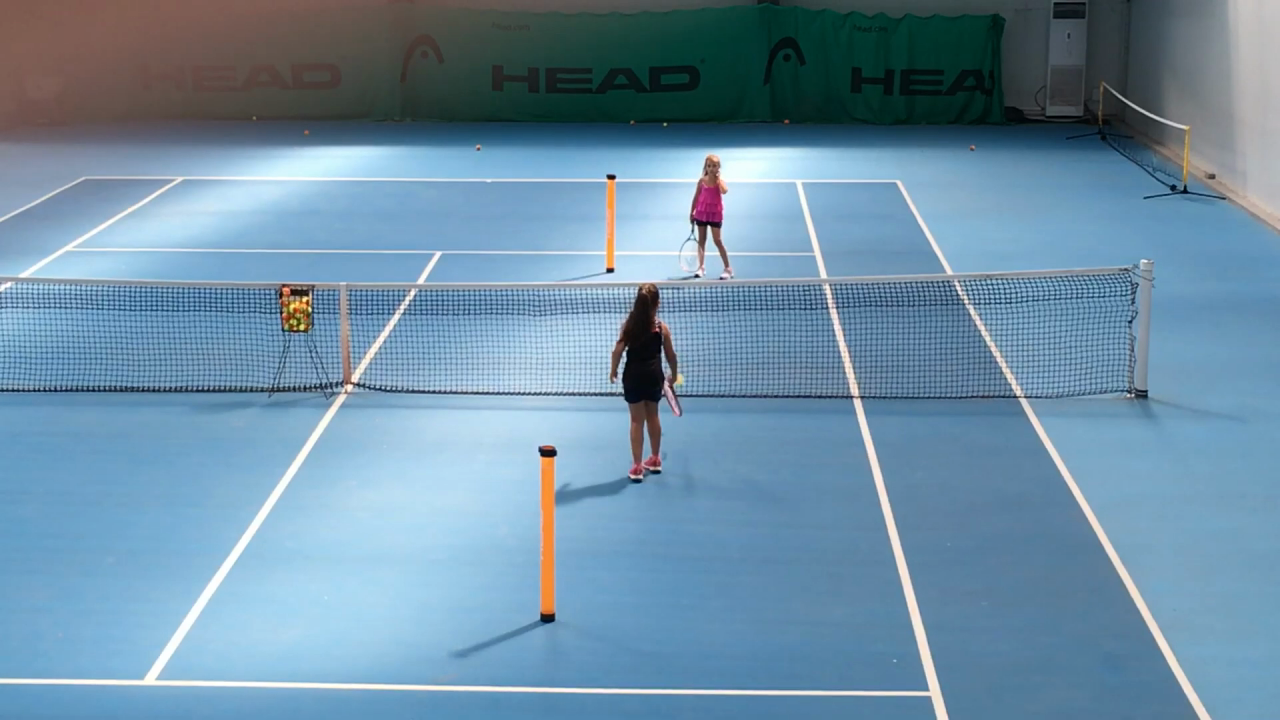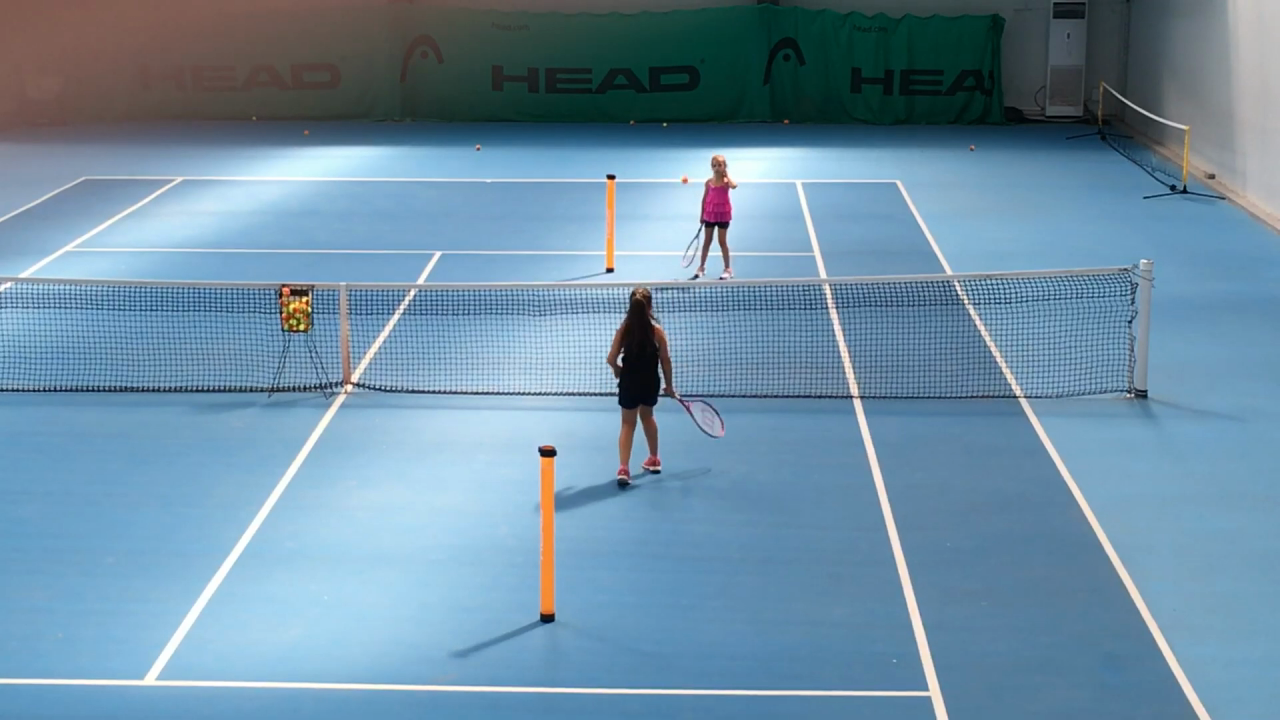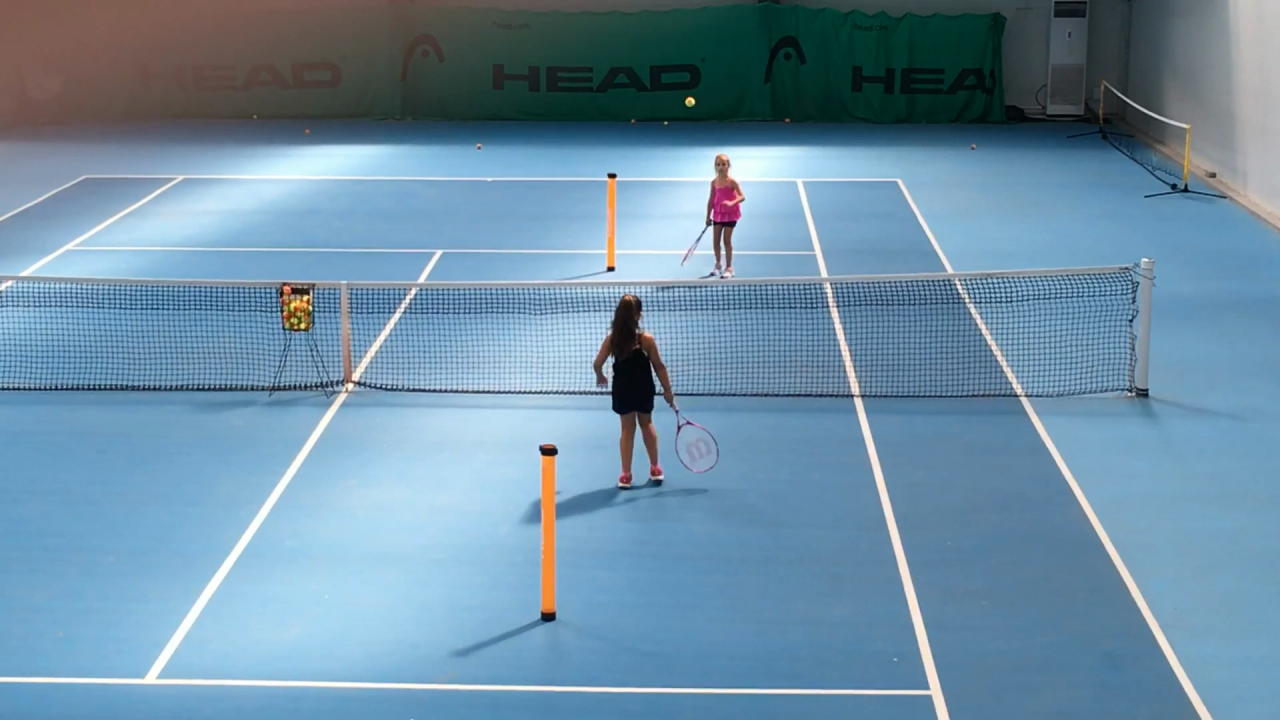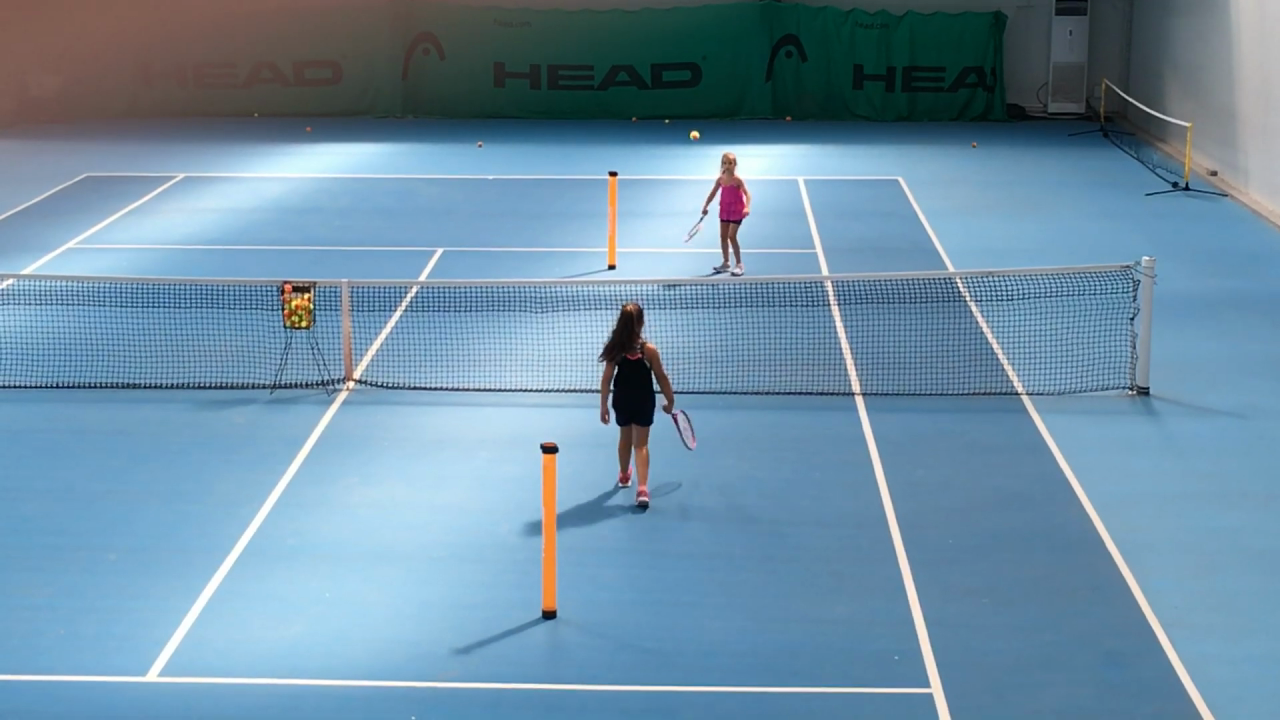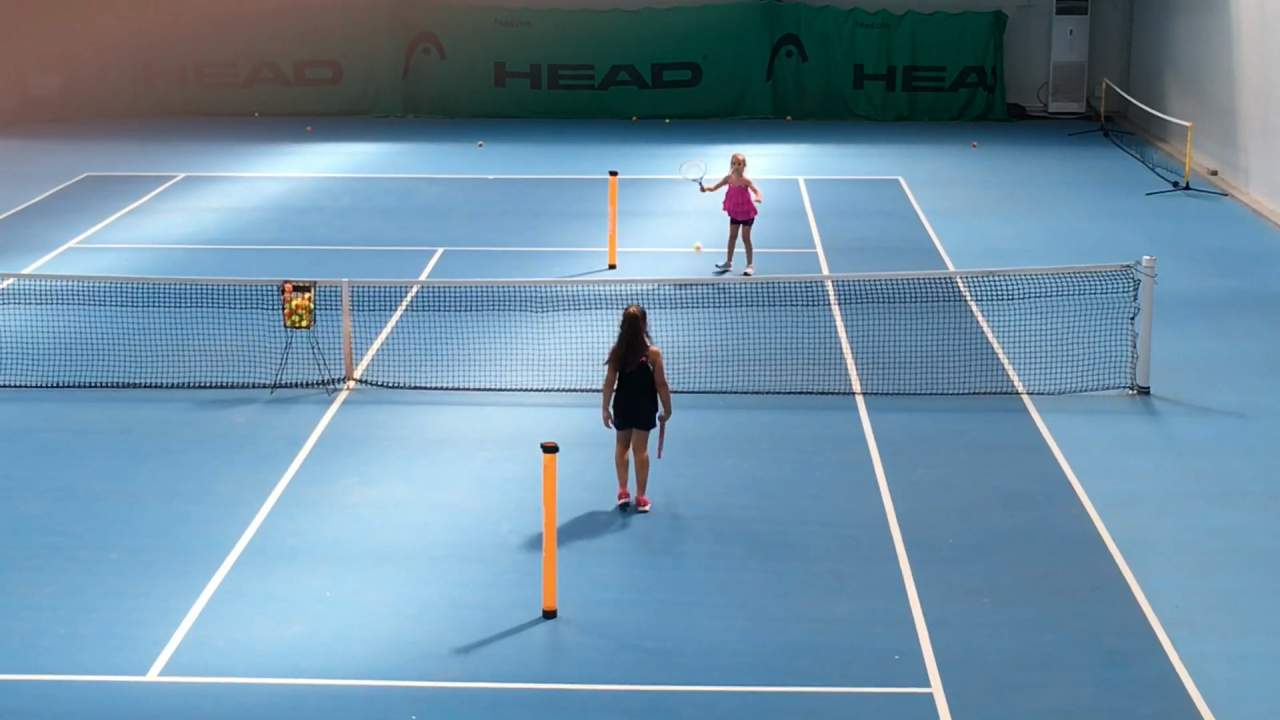
dt=0.3s
person 1, frame 1
left shoulder: (629, 324)
right shoulder: (661, 327)
left elbow: (617, 351)
right elbow: (670, 355)
left wrist: (613, 371)
right wrist: (673, 374)
left hip: (633, 376)
right hip: (654, 376)
left knee: (636, 421)
right knee: (652, 416)
left ankle: (637, 466)
right ankle: (655, 459)
person 1, frame 2
left shoulder: (623, 330)
right shoulder: (657, 330)
left elbow: (611, 358)
right elbow: (665, 361)
left wrist: (617, 368)
right wrist: (669, 384)
left hip: (630, 382)
right hip: (650, 382)
left knee: (628, 424)
right knee: (648, 417)
left ankle: (623, 469)
right ankle: (654, 459)
person 1, frame 3
left shoulder: (612, 338)
right shoulder: (646, 339)
left elbow: (597, 364)
right elbow: (659, 367)
left wrist: (600, 376)
right wrist: (668, 390)
left hip: (622, 391)
right hip: (643, 390)
left knee: (627, 430)
right knee: (647, 425)
left ankle: (626, 475)
right ankle: (655, 468)
person 1, frame 4
left shoulder: (615, 348)
right shoulder: (649, 349)
left elbow: (606, 379)
right elbow: (661, 378)
left wrist: (604, 405)
right wrist: (670, 400)
left hip: (622, 401)
right hip: (643, 402)
left knee: (625, 438)
right knee: (640, 444)
left ankle: (624, 475)
right ankle: (642, 488)
person 1, frame 5
left shoulder: (616, 350)
right shoulder: (653, 352)
left elbow: (609, 382)
right elbow: (661, 384)
left wrist: (606, 409)
right wrist: (667, 409)
left hip: (623, 406)
right hip: (645, 407)
left knee: (622, 445)
right knee: (640, 449)
left ankle: (623, 491)
right ankle: (641, 498)
